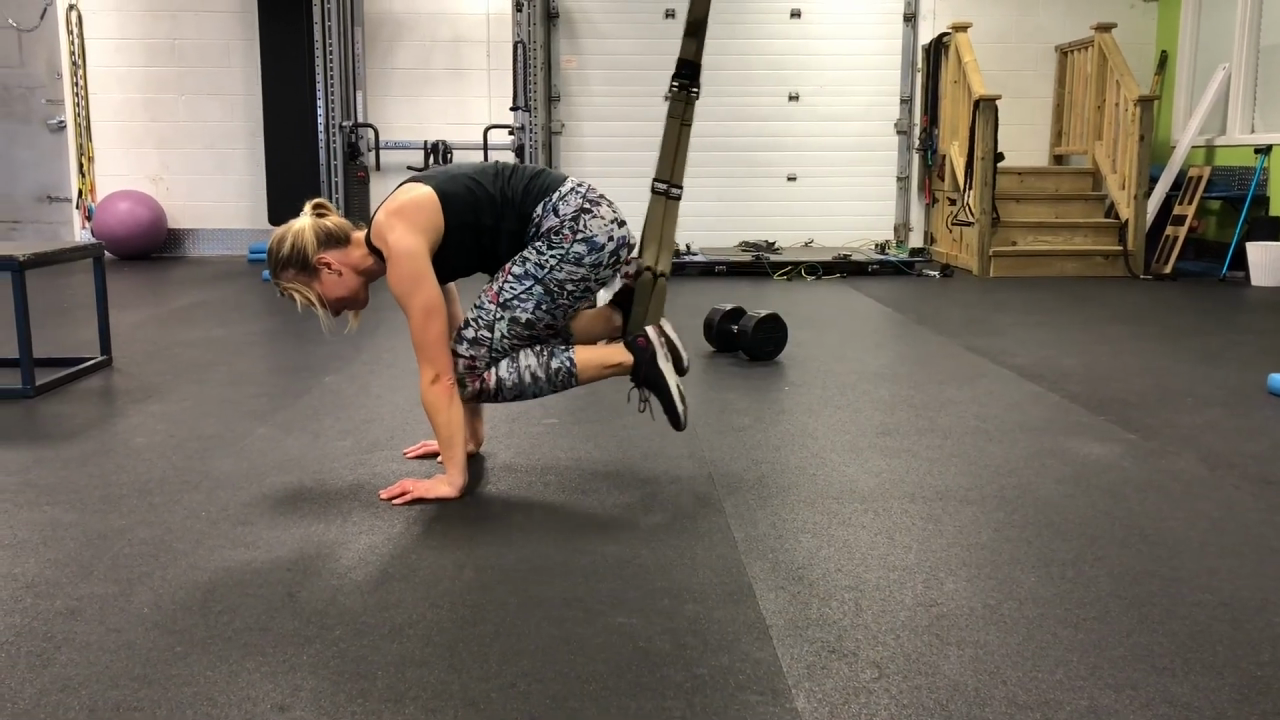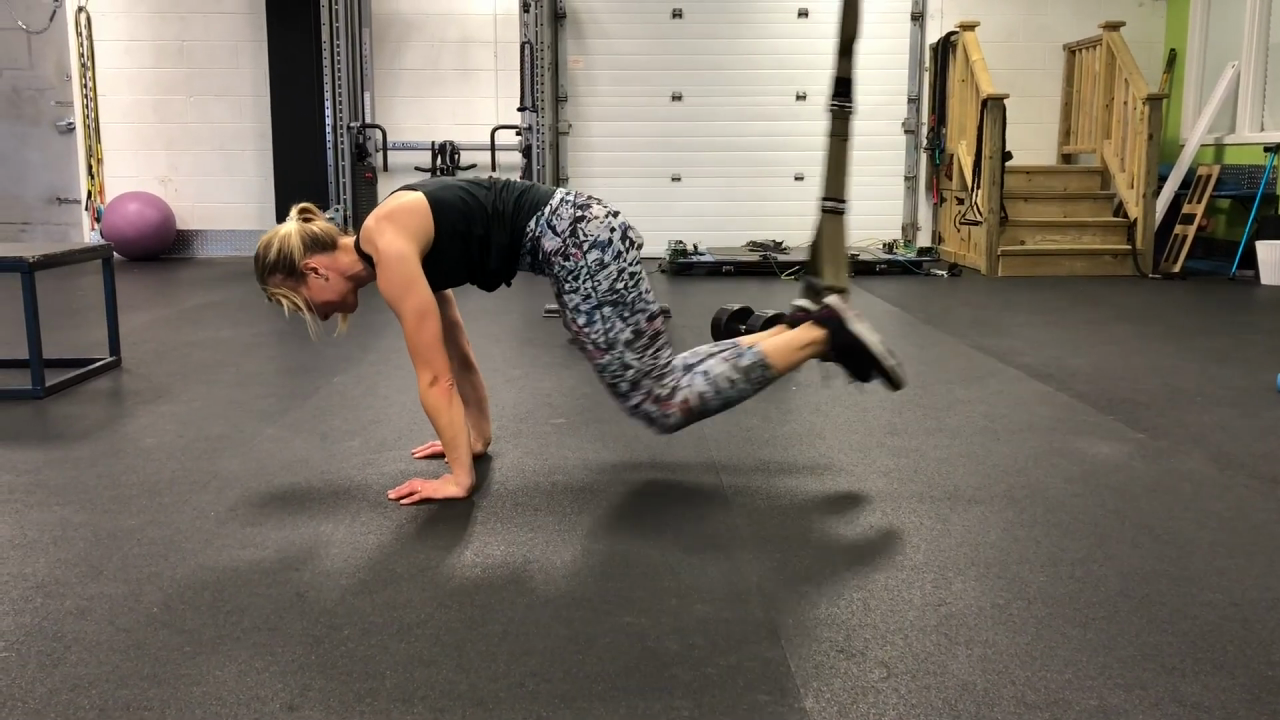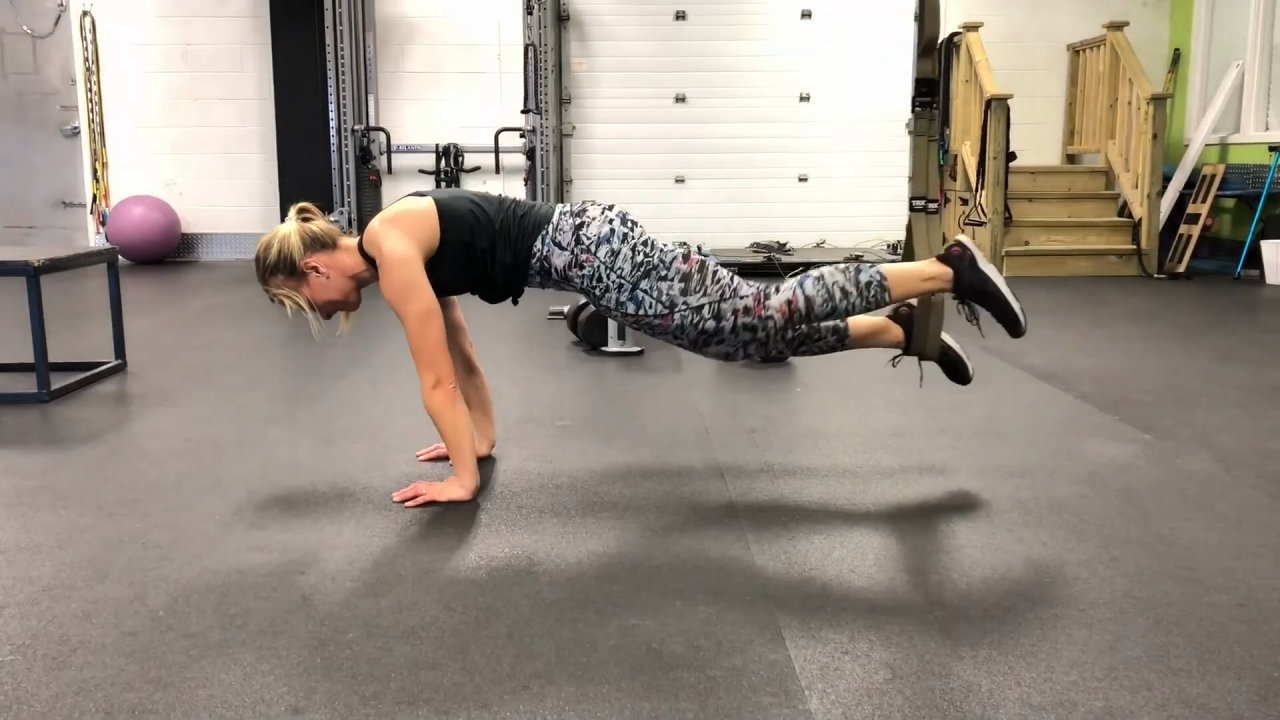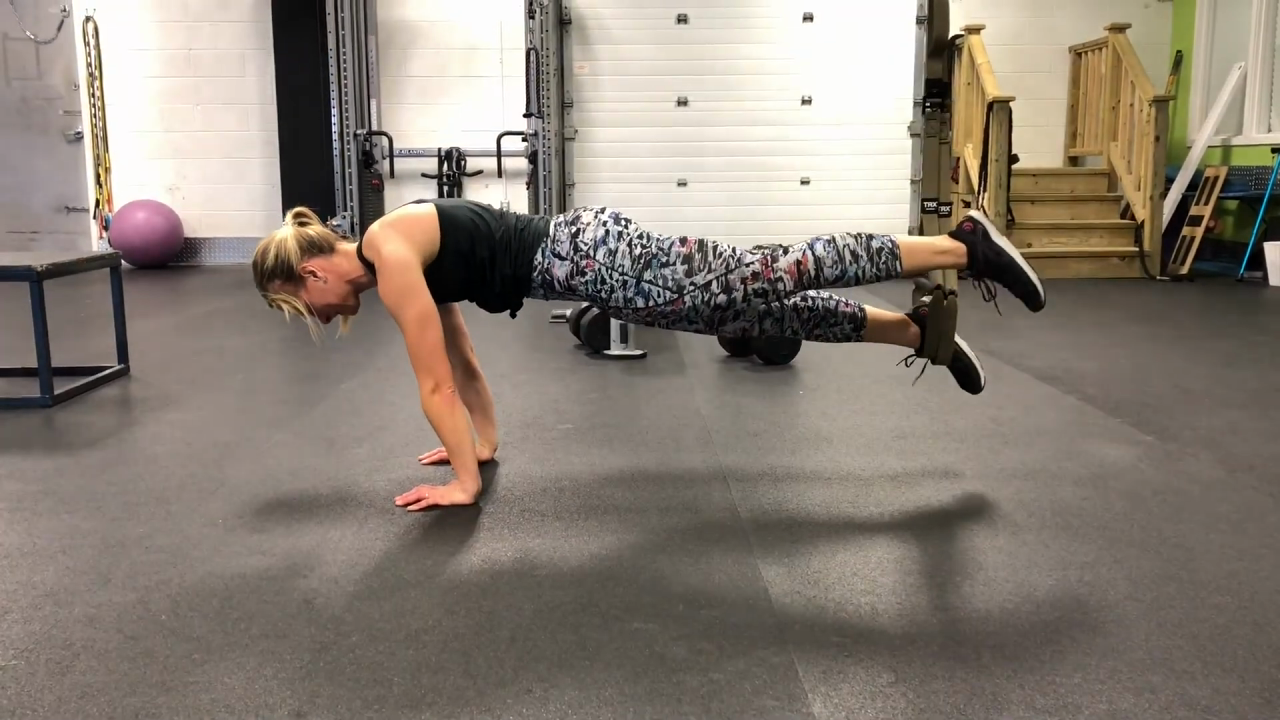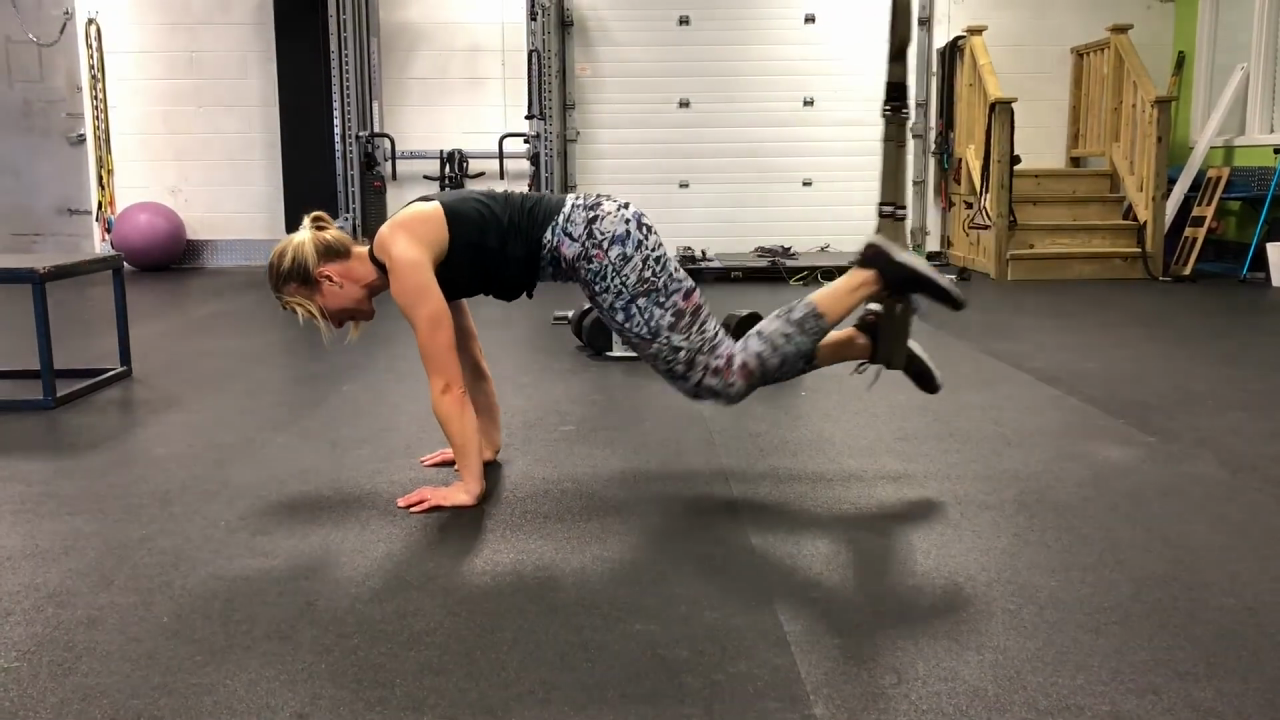
dt=0.5s
person 1, frame 1
left shoulder: (398, 243)
right shoulder: (400, 238)
left elbow: (439, 371)
right elbow: (452, 344)
left wrist: (453, 475)
right wrist: (469, 434)
left hip: (577, 227)
right hip: (581, 224)
left knee: (472, 372)
right knee: (505, 352)
left ankle: (631, 356)
right ankle: (620, 320)
person 1, frame 2
left shoulder: (386, 248)
right shoulder: (408, 247)
left elbow: (435, 376)
right elbow: (457, 356)
left wrist: (459, 476)
right wrist: (475, 436)
left hip: (576, 238)
right hip: (582, 235)
left knee: (661, 399)
right knee: (649, 380)
left ankle: (819, 333)
right ankle: (795, 331)
person 1, frame 3
left shoulder: (390, 249)
right shoulder: (409, 252)
left elbow: (437, 378)
right elbow: (461, 355)
left wrist: (463, 478)
right wrist: (481, 439)
left hip: (589, 250)
right hip: (585, 246)
left knee: (763, 311)
right knee: (753, 327)
left ankle: (948, 271)
right ankle: (903, 332)
person 1, frame 4
left shoulder: (388, 255)
right shoulder: (407, 258)
left elbow: (436, 382)
right elbow: (461, 361)
left wrist: (465, 482)
right wrist: (484, 443)
left hip: (595, 257)
right hip: (590, 257)
left knee: (775, 278)
right knee: (768, 305)
left ankle: (964, 248)
right ankle: (920, 331)
person 1, frame 5
left shoulder: (399, 253)
right shoulder: (419, 254)
left elbow: (446, 381)
right elbow: (469, 362)
left wrist: (467, 483)
right wrist: (485, 444)
left hip: (598, 240)
right hip: (600, 241)
left knee: (726, 374)
right knee: (720, 364)
left ankle: (870, 276)
right ankle: (866, 339)
